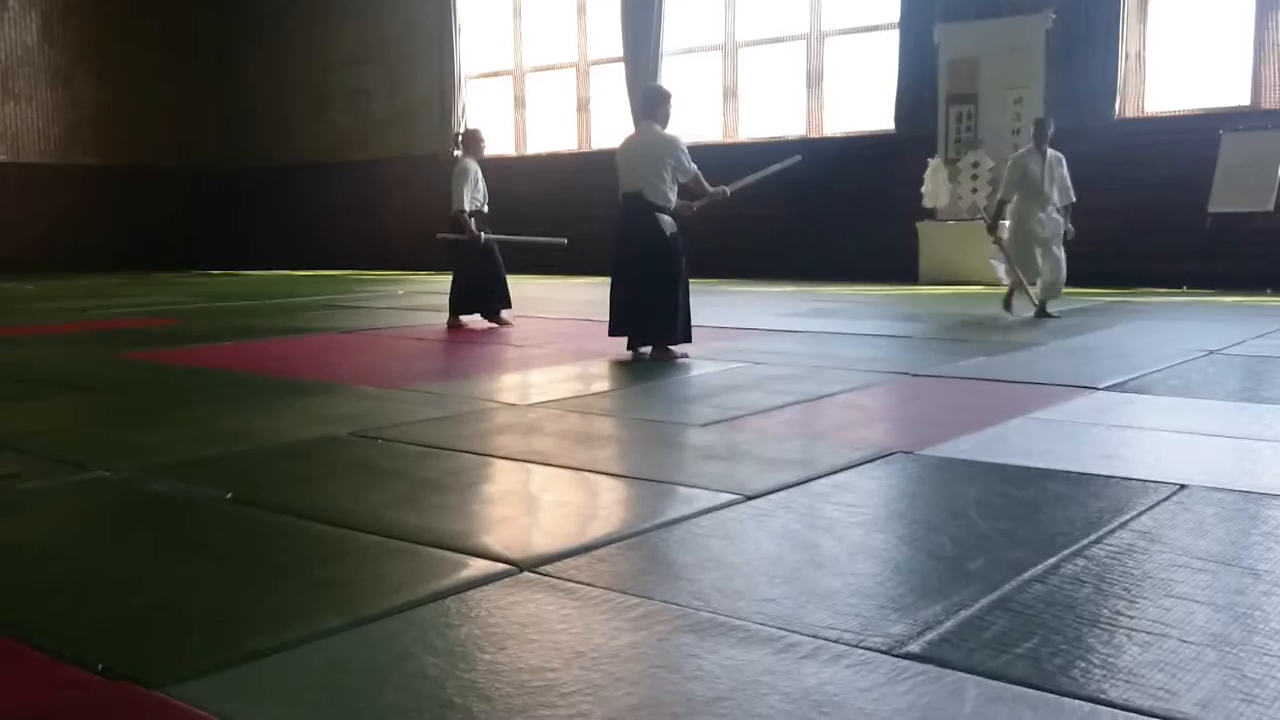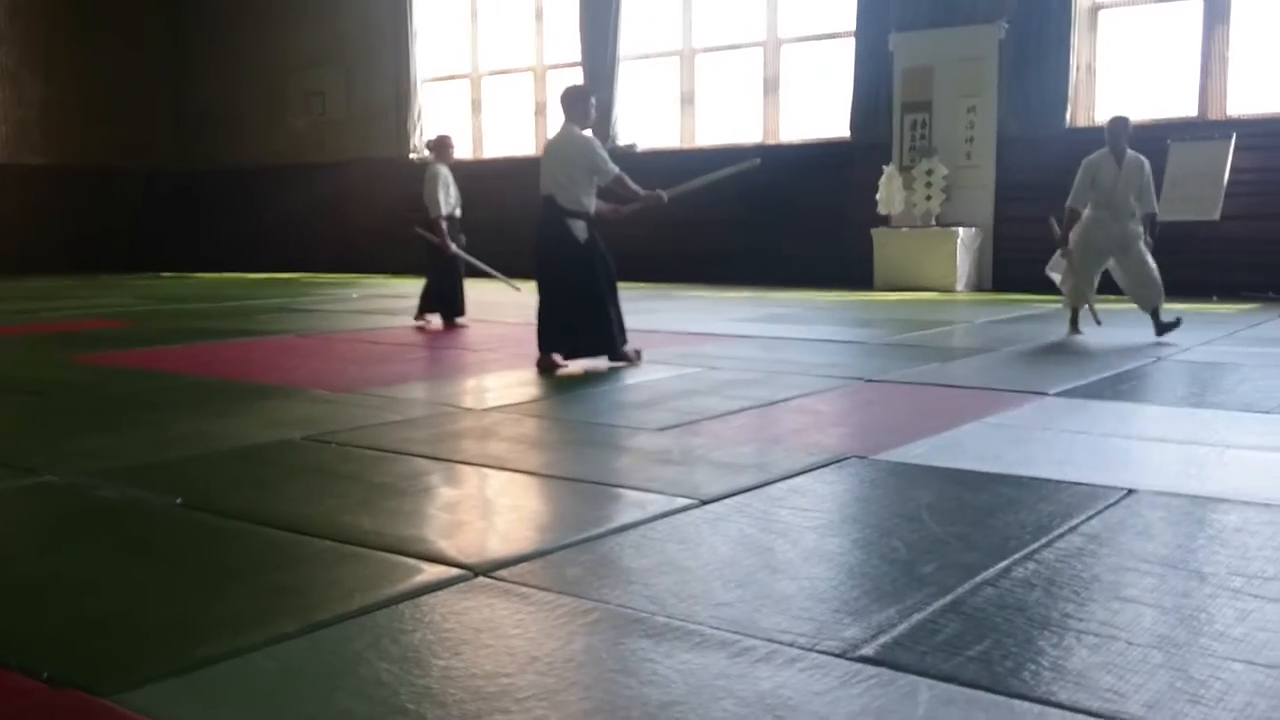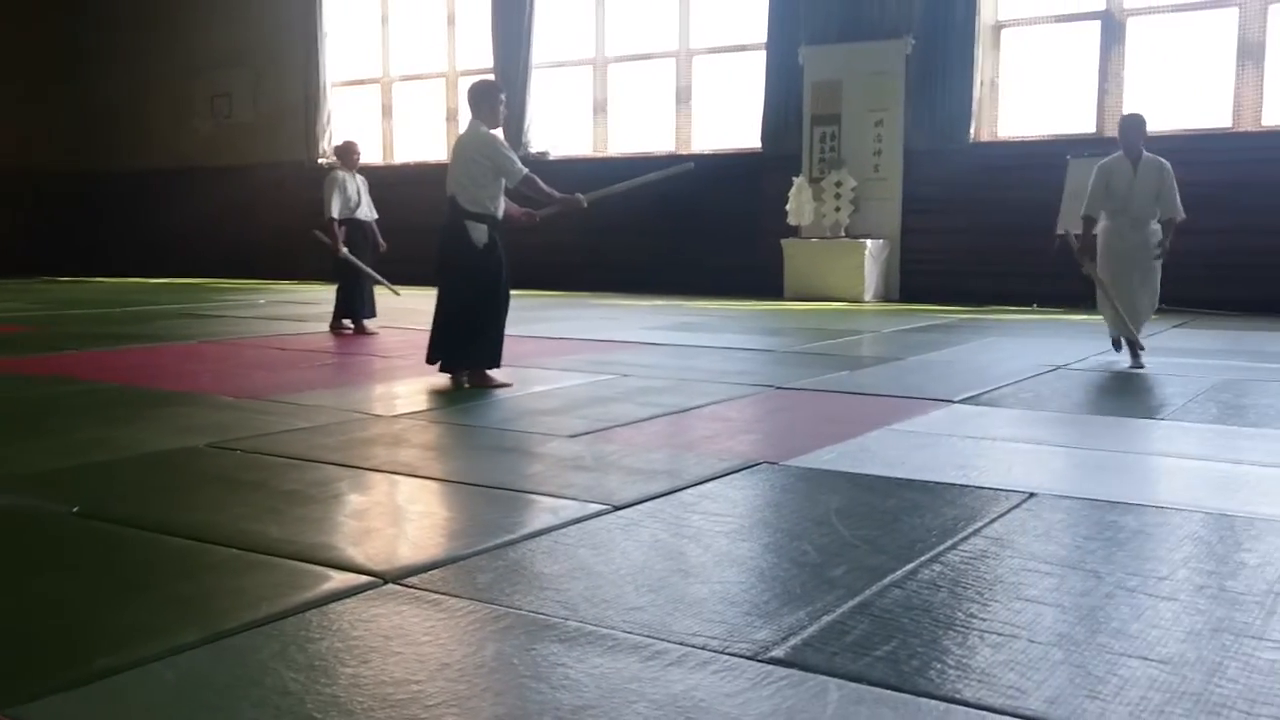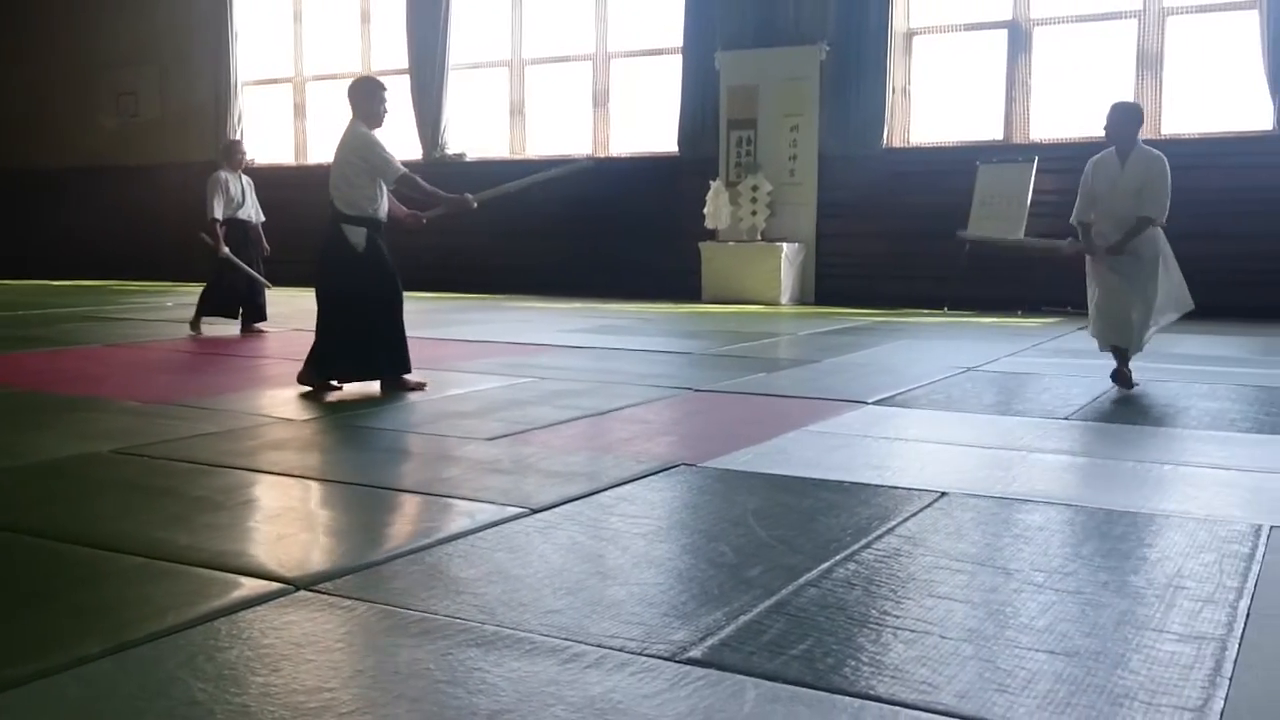
dt=0.7s
person 1, frame 1
left shoulder: (626, 146)
right shoulder: (669, 142)
right elbow: (692, 176)
left wrist: (673, 203)
right wrist: (712, 192)
left hip: (629, 218)
right hip: (654, 221)
left knee: (631, 279)
right knee: (667, 280)
left ankle: (636, 339)
right ankle: (660, 343)
person 1, frame 2
left shoulder: (554, 144)
right shoulder: (583, 143)
right elbow: (614, 178)
left wrist: (602, 208)
right wrist: (646, 197)
left hip: (552, 225)
right hip: (573, 226)
left knee: (556, 288)
right knee: (597, 283)
left ankle: (548, 353)
right ankle: (614, 348)
person 1, frame 3
left shoulder: (467, 141)
right shoulder: (487, 141)
right elbow: (524, 180)
left wrist: (514, 212)
right wrist: (563, 200)
left hip: (461, 229)
right hip: (476, 231)
left knee: (461, 298)
right knee: (488, 299)
left ankle: (457, 364)
right ankle: (475, 368)
person 1, frame 4
left shoulder: (354, 139)
right shoulder: (363, 140)
left elbow: (378, 189)
right elbow: (404, 180)
left wrist: (402, 214)
right wrist: (450, 201)
left hip: (347, 235)
right hip: (357, 236)
left knee: (342, 306)
right knee: (383, 300)
left ankle: (317, 369)
right ankle: (392, 374)
person 2, frame 1
left shoulder: (1058, 159)
right shoulder: (1020, 159)
left elbow: (1065, 192)
right elbow: (1006, 192)
left wrist: (1067, 222)
right wrist: (994, 221)
left hip: (1049, 215)
right hip: (1026, 214)
left knee: (1054, 264)
right knee: (1027, 262)
left ankle: (1042, 307)
right ankle: (1010, 294)
person 2, frame 2
left shoulder: (1140, 164)
right shoulder: (1092, 163)
left elbow: (1146, 201)
right elbow: (1076, 200)
left wrist: (1147, 233)
right wrist: (1066, 233)
left hip: (1127, 227)
right hip: (1096, 225)
left knee: (1142, 274)
right knee: (1081, 273)
left ankle: (1159, 324)
right ankle: (1073, 321)
person 2, frame 3
left shoulder: (1160, 167)
right shoulder: (1106, 167)
left elbow: (1170, 208)
right elbow: (1093, 207)
left wrist: (1166, 238)
right wrist: (1086, 242)
left hip: (1148, 236)
right hip: (1115, 235)
left knee: (1146, 296)
right knee: (1122, 294)
left ankle: (1118, 331)
right ankle: (1133, 351)
person 2, frame 4
left shoulder: (1154, 162)
right shoulder: (1097, 164)
left elbow: (1154, 211)
right elbow: (1084, 208)
left wrist: (1125, 240)
right wrist: (1086, 240)
left hip: (1142, 242)
right hip: (1105, 242)
left knee: (1140, 307)
right knee: (1111, 305)
left ankle: (1123, 362)
right ankle: (1122, 364)
person 3, frame 1
left shoulder: (471, 165)
right shoulder: (467, 167)
right elbow: (460, 204)
left wrist: (473, 227)
right wrist: (471, 229)
left hip: (473, 223)
right hip: (469, 224)
left knee: (465, 271)
right knee: (491, 266)
left ankle: (455, 315)
right ankle: (493, 312)
person 3, frame 2
left shoulder: (443, 170)
right shoulder: (437, 172)
right elbow: (437, 208)
left wrist: (457, 232)
right wrist: (444, 237)
left hip: (449, 226)
right hip: (443, 227)
left knee: (439, 271)
right knee: (451, 272)
left ankle: (423, 309)
right ankle: (449, 317)
person 3, frame 3
left shoulder: (360, 179)
right shoulder: (336, 178)
left elbow: (369, 211)
right elbow: (332, 212)
left wrist: (377, 236)
right wrist: (337, 240)
left hip: (362, 231)
right hip: (347, 231)
left knee: (350, 277)
right knee: (355, 276)
left ankle: (338, 319)
right ankle: (358, 321)
person 3, frame 4
left shoulder: (247, 181)
right shoulder: (219, 178)
left elbow: (255, 214)
right elbow: (214, 215)
left wrist: (262, 240)
right wrist: (219, 242)
left hip: (248, 233)
right hip: (230, 232)
left knee: (253, 278)
right knee: (224, 278)
left ankle: (249, 322)
right ankle: (197, 318)
